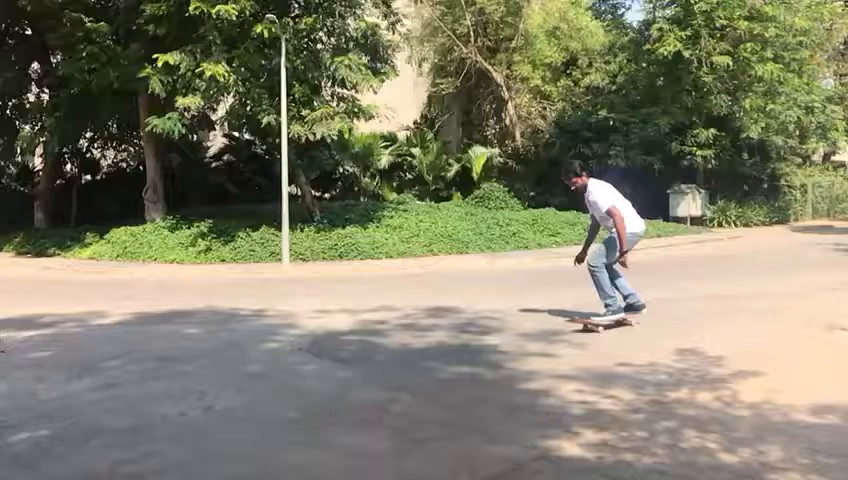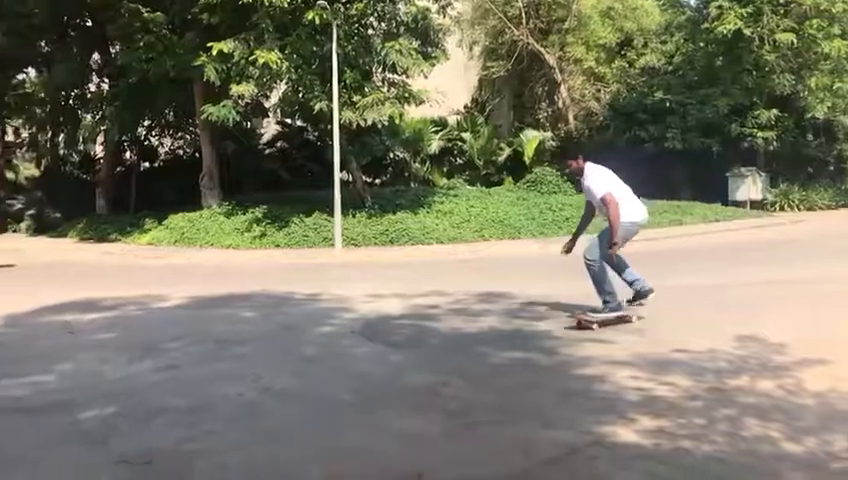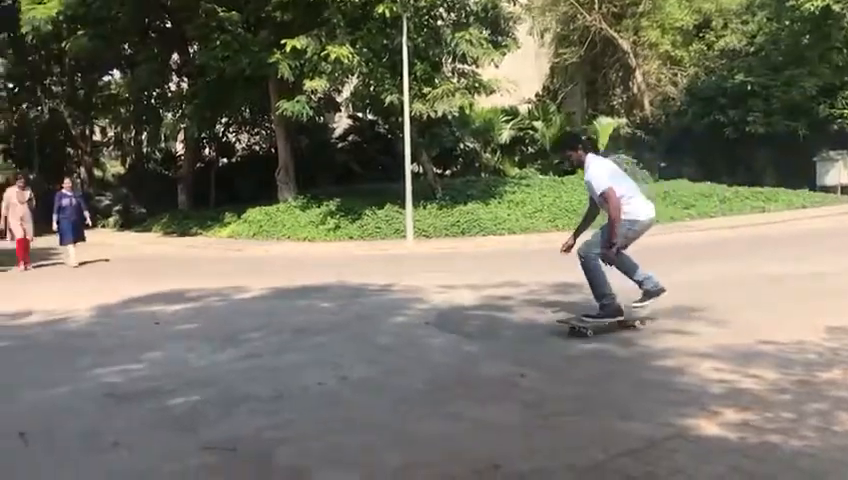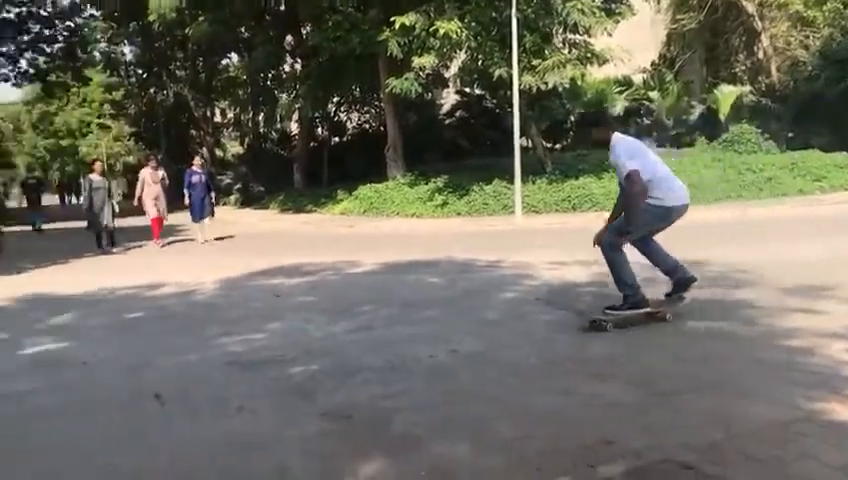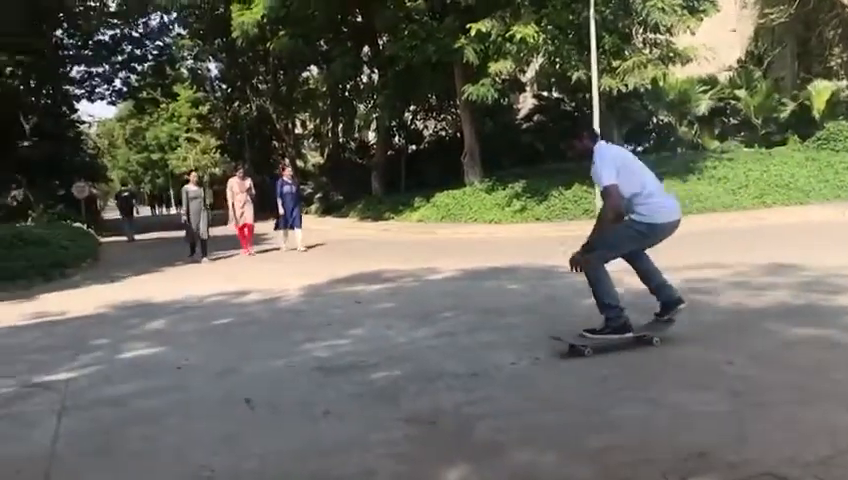
dt=0.3s
person 1, frame 1
left shoulder: (597, 192)
right shoulder: (589, 193)
left elbow: (618, 218)
right elbow: (595, 224)
left wrist: (624, 251)
right wrist: (584, 250)
left hip: (630, 229)
right hip: (630, 229)
left knee: (595, 263)
right knee: (604, 264)
left ankle: (613, 308)
right ankle: (634, 302)
person 1, frame 2
left shoulder: (593, 177)
right shoulder: (587, 177)
left elbow: (613, 206)
right elbow: (589, 212)
left wrist: (614, 242)
right wrist: (574, 239)
left hip: (629, 218)
right hip: (634, 216)
left knee: (592, 256)
right knee: (606, 254)
left ankle: (612, 305)
right ankle: (641, 288)
person 1, frame 3
left shoulder: (593, 170)
right shoulder: (595, 166)
left elbow: (613, 204)
right elbow: (593, 209)
left wrist: (611, 243)
right wrist: (574, 237)
left hip: (633, 217)
right hip: (644, 214)
left knee: (587, 253)
right knee: (611, 252)
left ankle: (608, 307)
right ankle: (650, 286)
person 1, frame 4
left shoulder: (619, 150)
right shoulder: (625, 144)
left elbow: (637, 188)
right elbow: (626, 192)
left wrist: (624, 231)
right wrist: (608, 226)
left hip: (665, 202)
right hip: (678, 199)
left knee: (609, 241)
right knee: (639, 236)
left ankle: (634, 299)
right ankle: (681, 277)
person 1, frame 5
left shoulder: (601, 160)
right shoulder: (611, 152)
left elbow: (612, 205)
left wrist: (586, 249)
right wrist: (615, 239)
left hip: (651, 219)
right hip: (670, 215)
left knee: (591, 259)
right knee: (628, 247)
left ankle: (616, 322)
right ankle: (669, 298)
